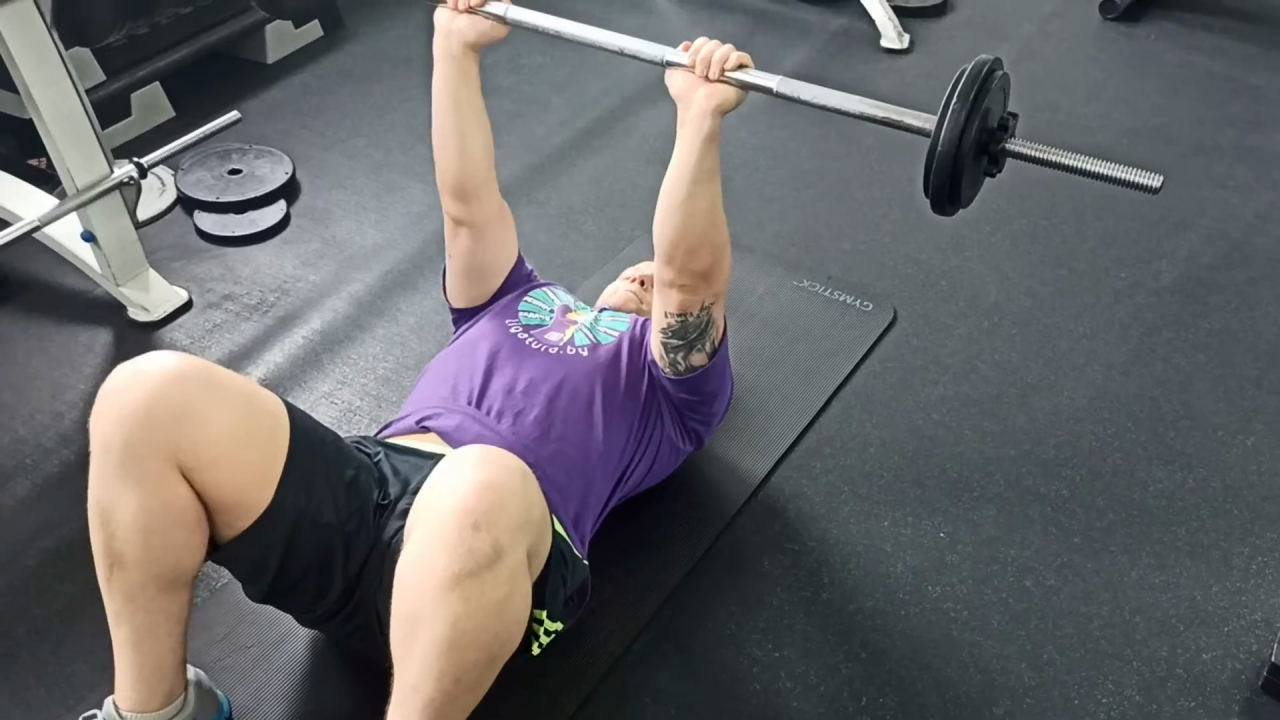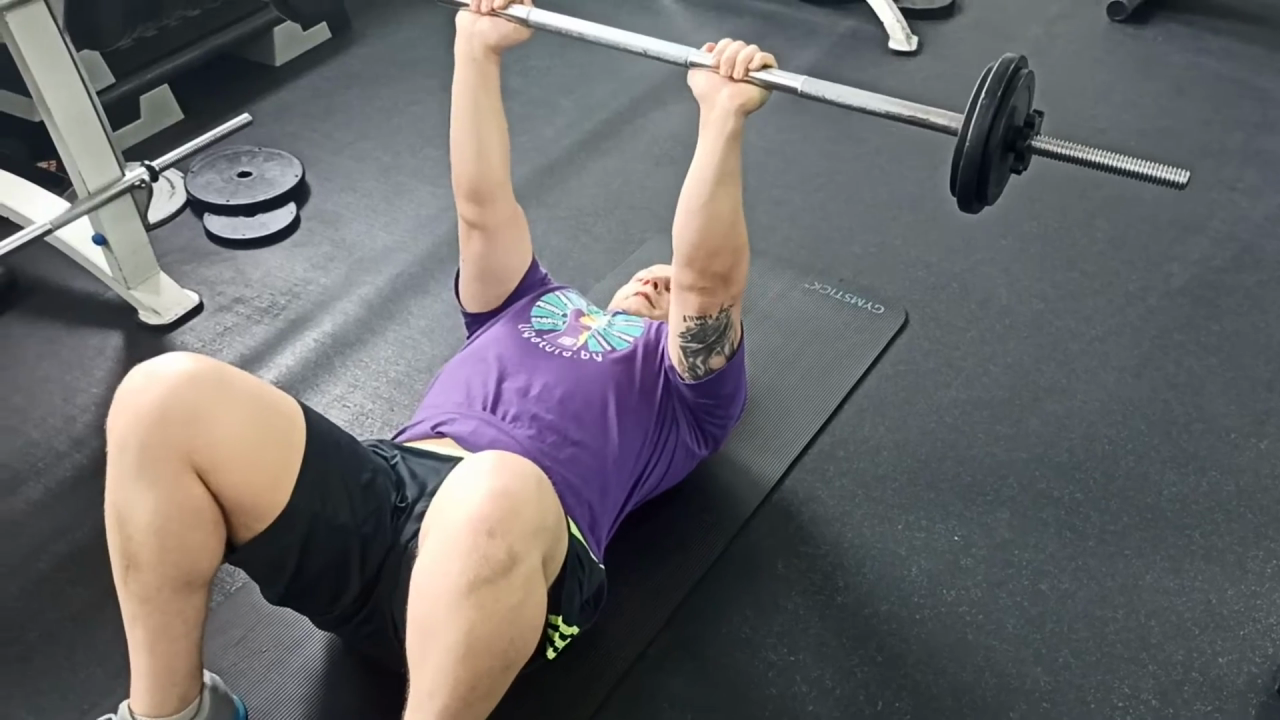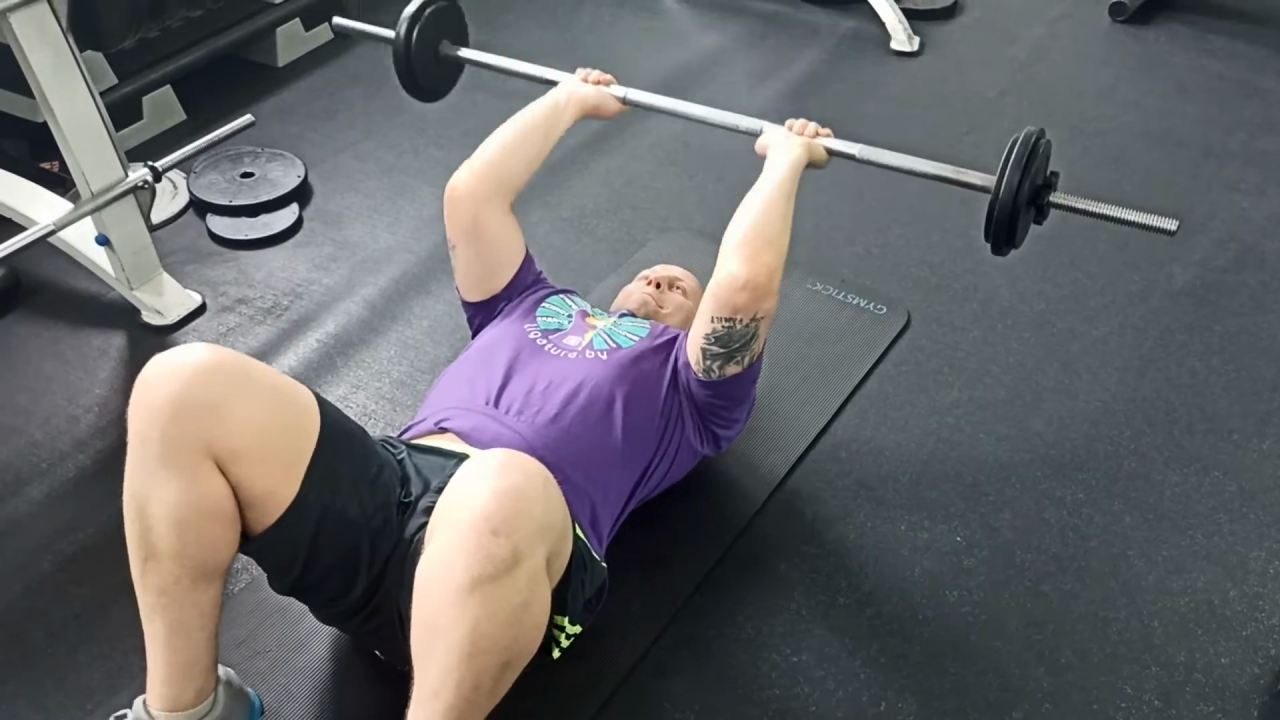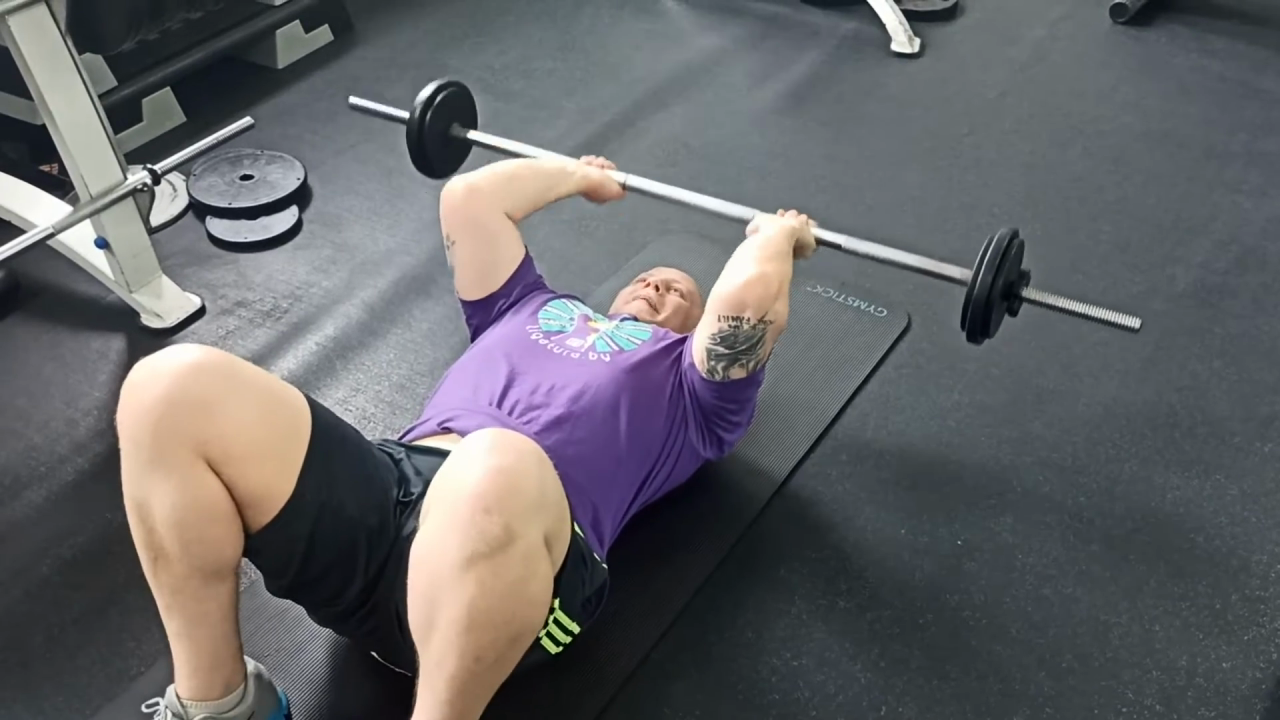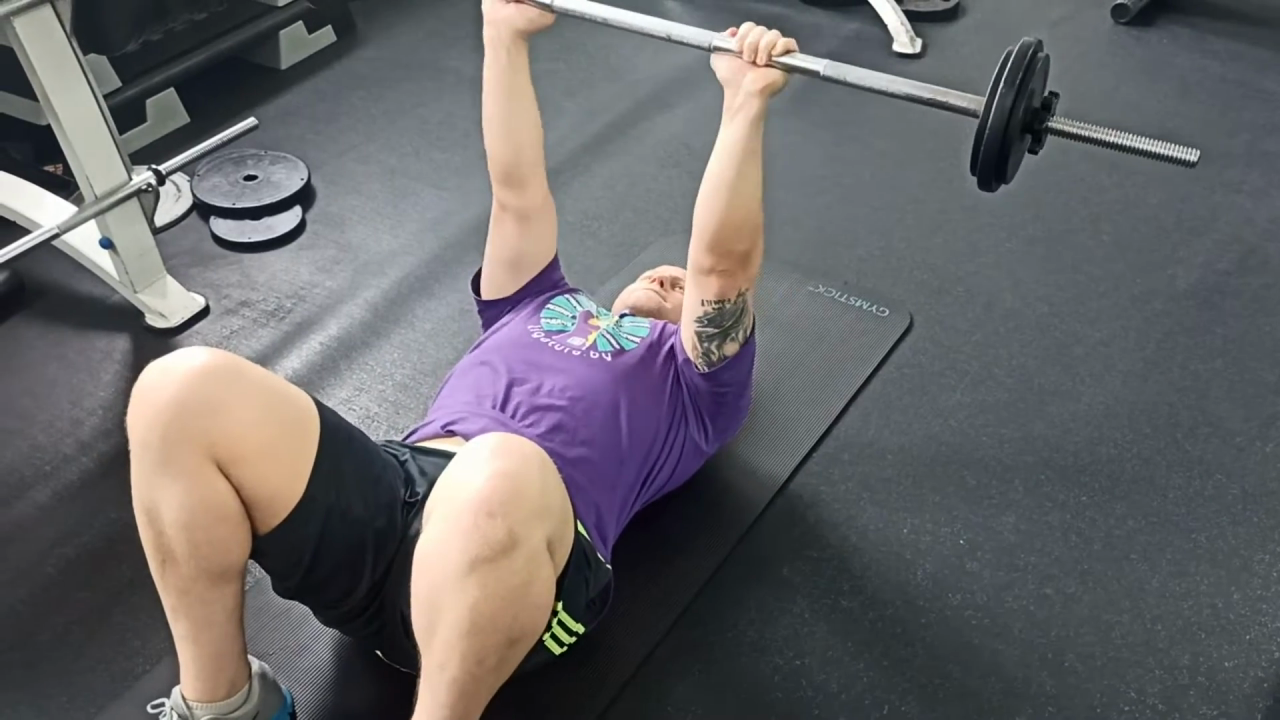
dt=0.7s
person 1, frame 1
left shoulder: (678, 381)
right shoulder: (523, 304)
left elbow: (692, 277)
right elbow: (469, 204)
left wrist: (699, 116)
left hip: (491, 524)
right hip: (367, 483)
left knee: (480, 487)
right knee: (149, 395)
person 1, frame 2
left shoulder: (690, 385)
right shoulder: (533, 307)
left elbow: (710, 279)
right elbow: (482, 208)
left wrist: (722, 115)
left hip: (507, 526)
right hip: (381, 489)
left knee: (492, 497)
right knee: (164, 397)
person 1, frame 3
left shoulder: (692, 378)
right shoulder: (535, 308)
left elbow: (745, 284)
right elbow: (470, 197)
left wrist: (786, 157)
right wrist: (570, 101)
left hip: (511, 518)
right hip: (387, 484)
left knee: (498, 495)
right knee: (184, 385)
person 1, frame 4
left shoulder: (692, 383)
right shoulder: (541, 311)
left elbow: (747, 295)
right elbow: (466, 200)
left wrist: (780, 232)
right wrist: (579, 173)
left hip: (515, 538)
right hip: (392, 486)
left knee: (493, 471)
right knee: (174, 389)
person 1, frame 5
left shoulder: (695, 383)
right shoulder: (543, 306)
left elbow: (724, 263)
right elbow: (519, 193)
left wrist: (745, 100)
left hip: (514, 535)
right hip: (394, 489)
left knee: (498, 478)
right knee: (180, 390)
